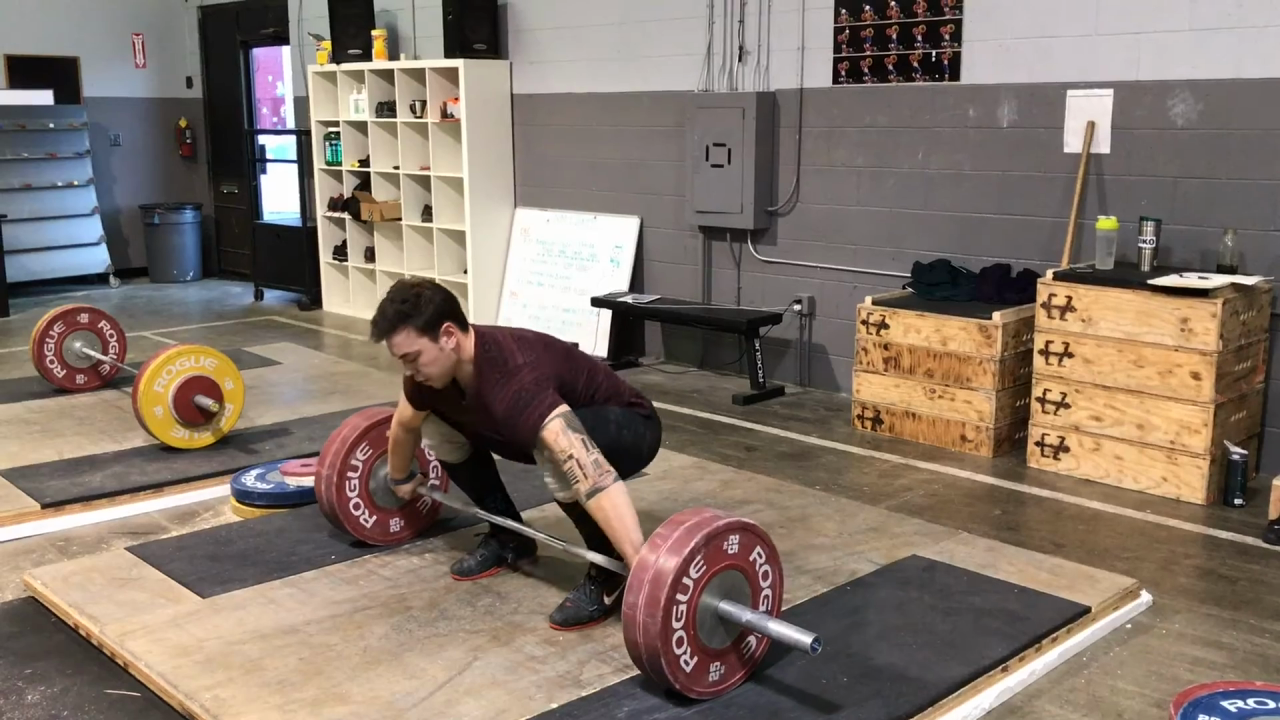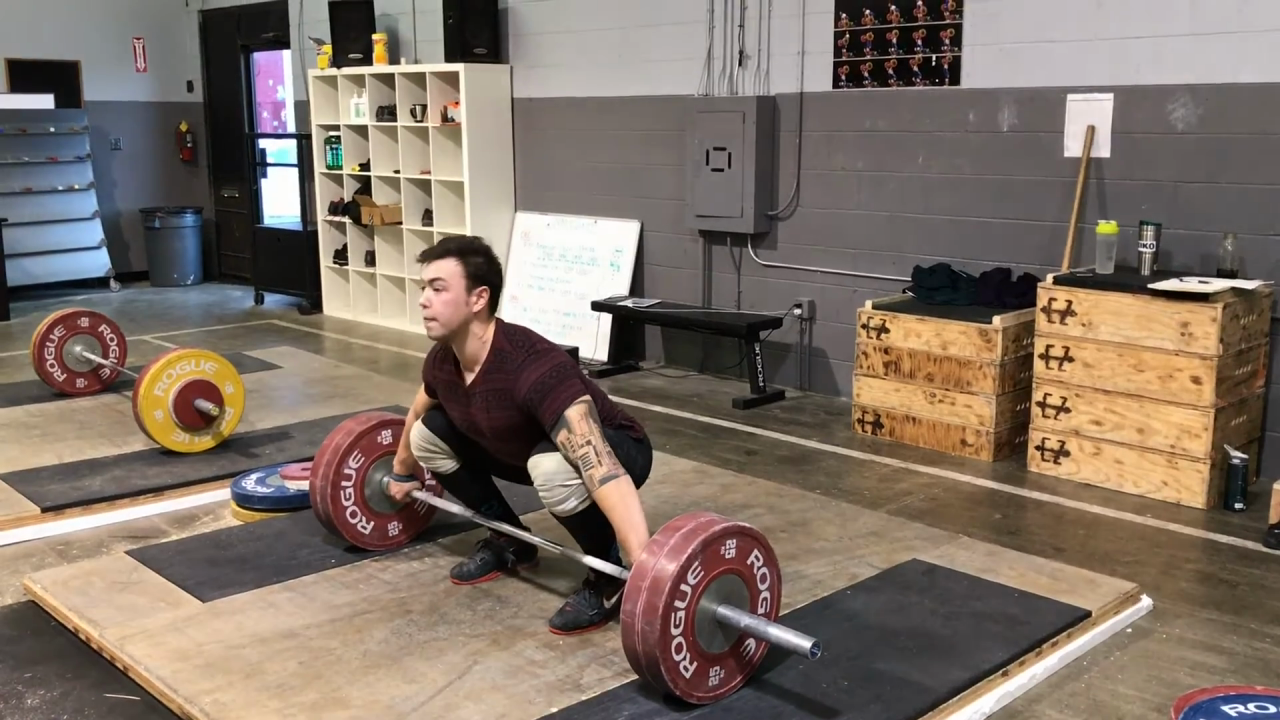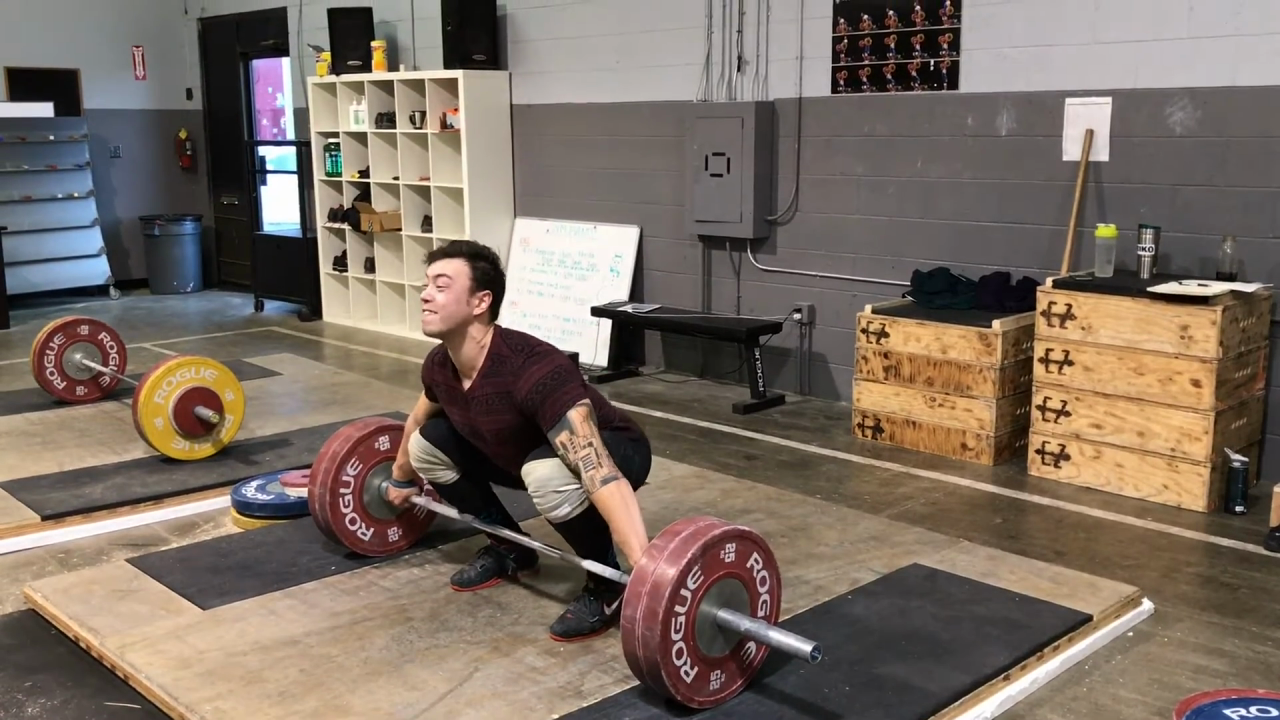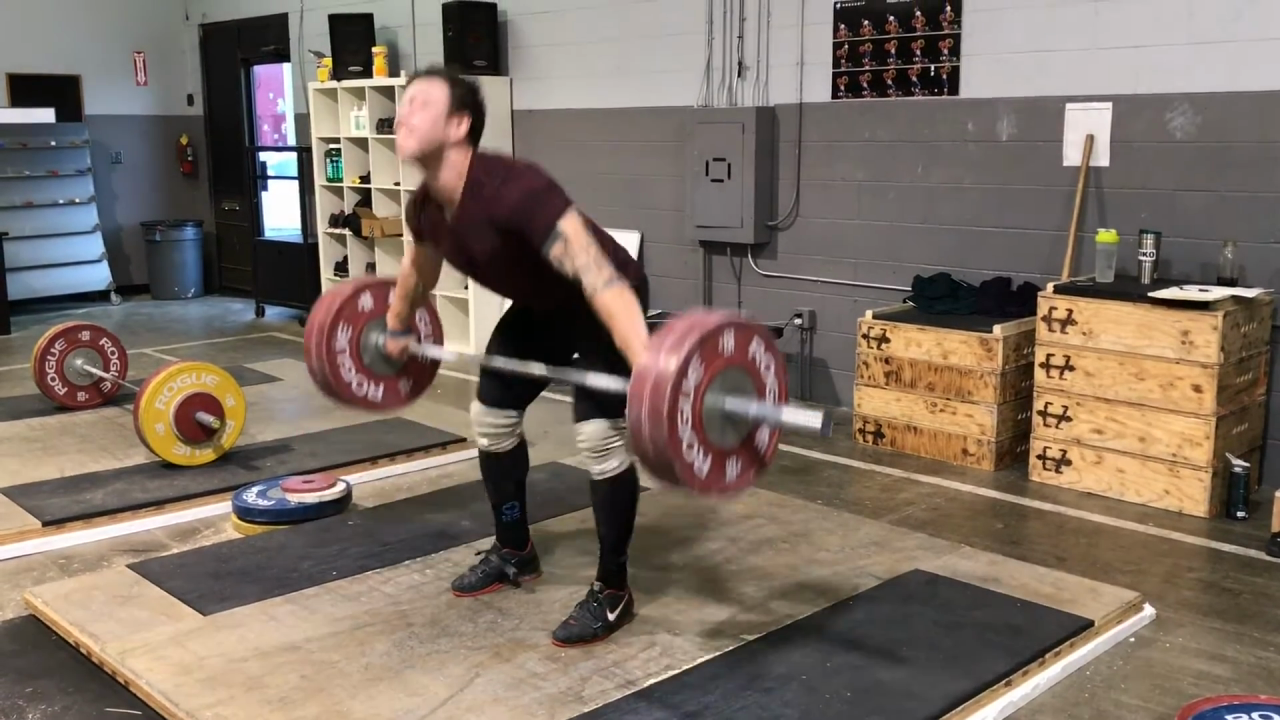
dt=0.7s
person 1, frame 1
left shoulder: (513, 378)
right shoulder: (433, 367)
left elbow: (588, 472)
right elbow: (405, 426)
right wrist: (400, 479)
left hip: (628, 425)
left knee: (562, 460)
right knee: (438, 429)
left ankle: (611, 573)
right ankle: (509, 538)
person 1, frame 2
left shoulder: (534, 367)
right shoulder: (442, 362)
left elbow: (600, 470)
right elbow: (417, 415)
right wrist: (401, 473)
left hip: (617, 449)
left knee: (553, 468)
right knee: (428, 434)
left ankle: (609, 577)
right ankle: (509, 542)
person 1, frame 3
left shoulder: (534, 371)
right shoulder: (439, 366)
left elbow: (599, 473)
right elbow: (418, 420)
right wrist: (401, 477)
left hip: (616, 451)
left knee: (548, 473)
right knee: (428, 444)
left ankle: (607, 585)
right ankle: (509, 547)
person 1, frame 4
left shoulder: (512, 191)
right shoulder: (425, 202)
left elbow: (600, 276)
right elbow: (418, 269)
right wrist: (396, 328)
left hip: (593, 304)
right hip: (536, 305)
left knee: (598, 436)
right knee: (490, 420)
left ankle: (611, 592)
right ankle: (512, 551)
